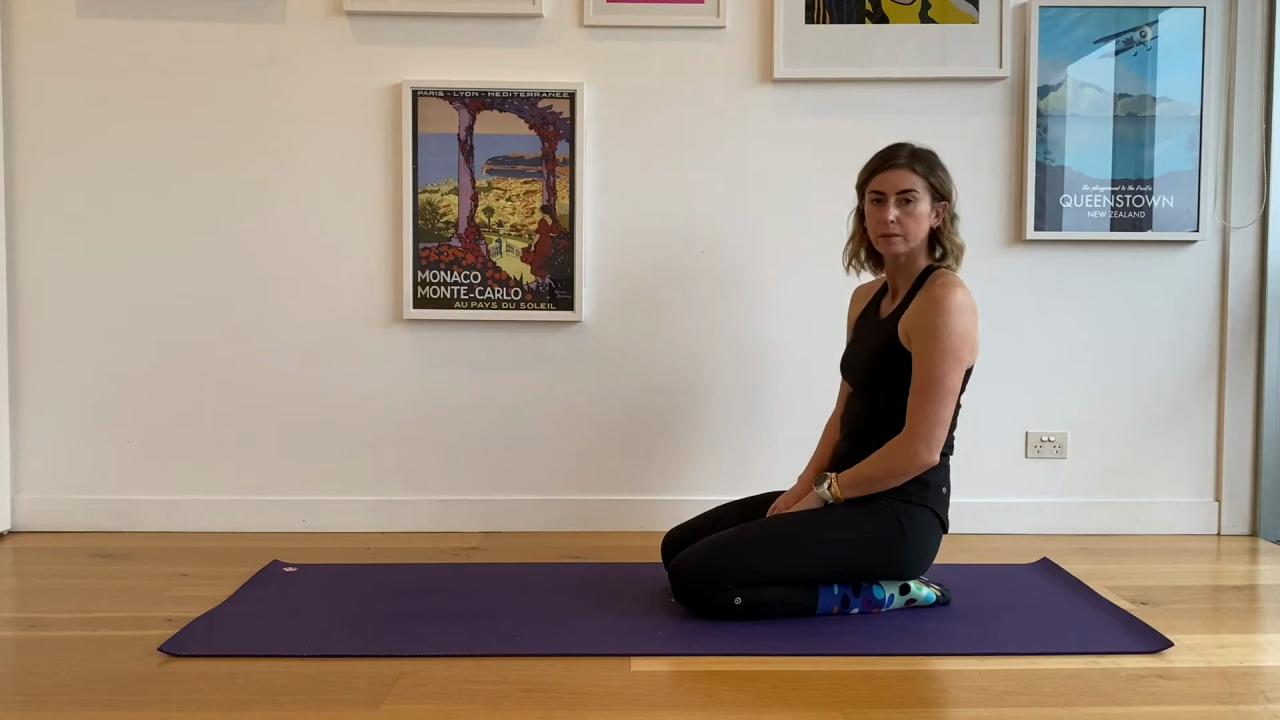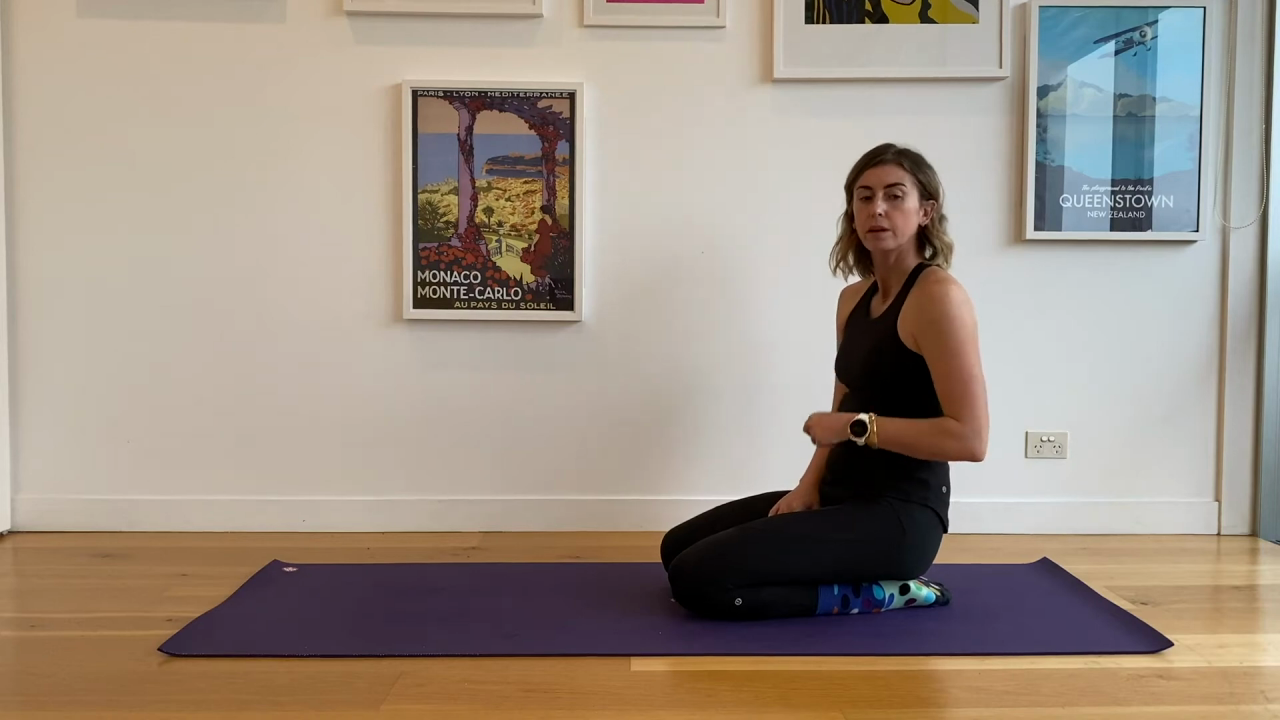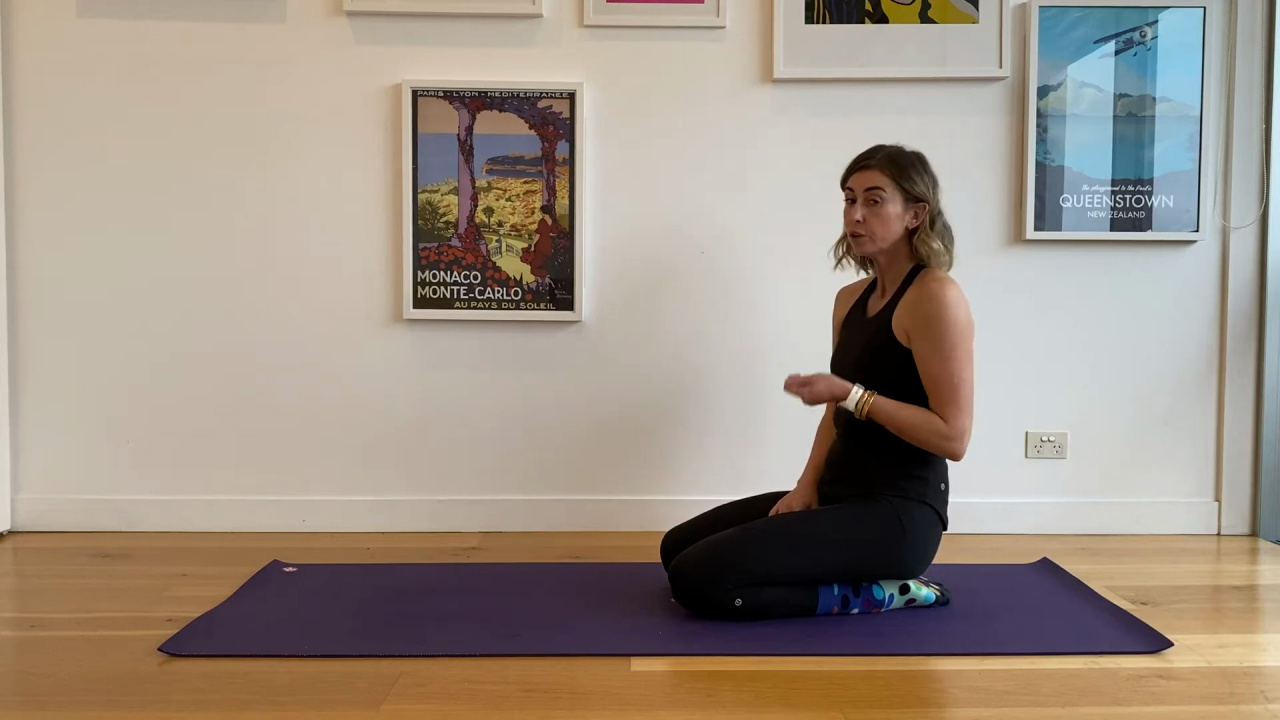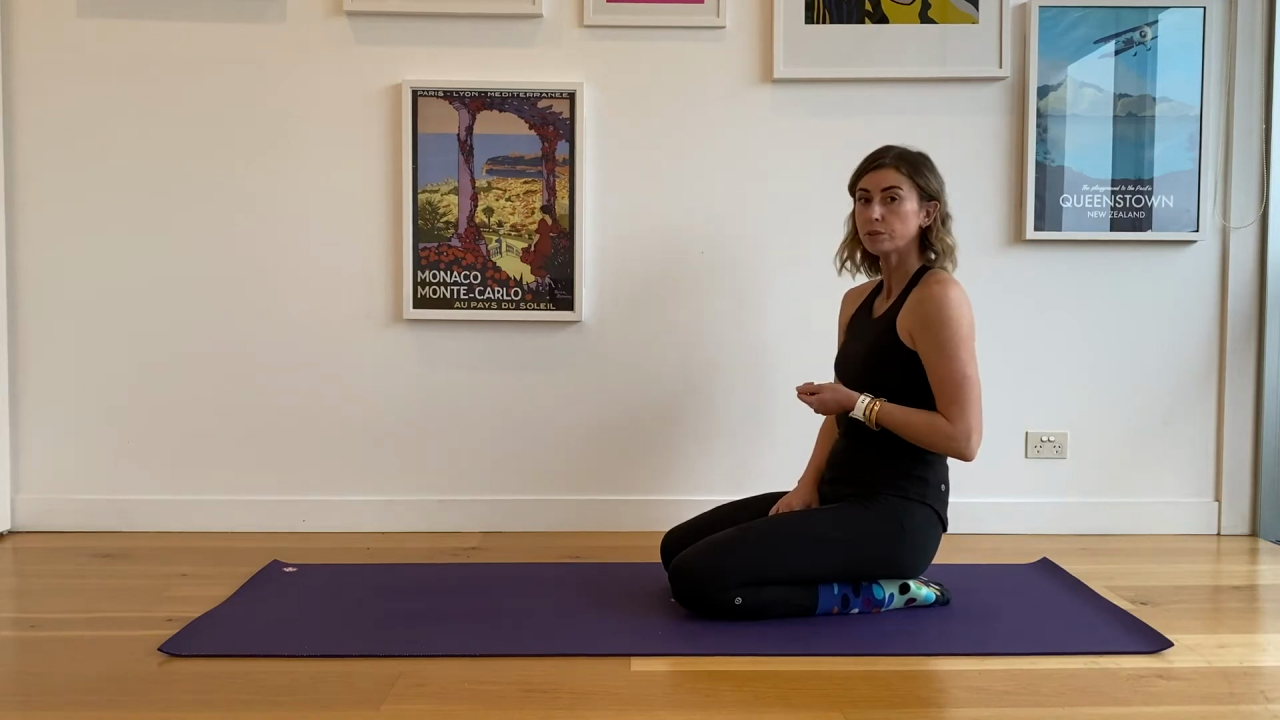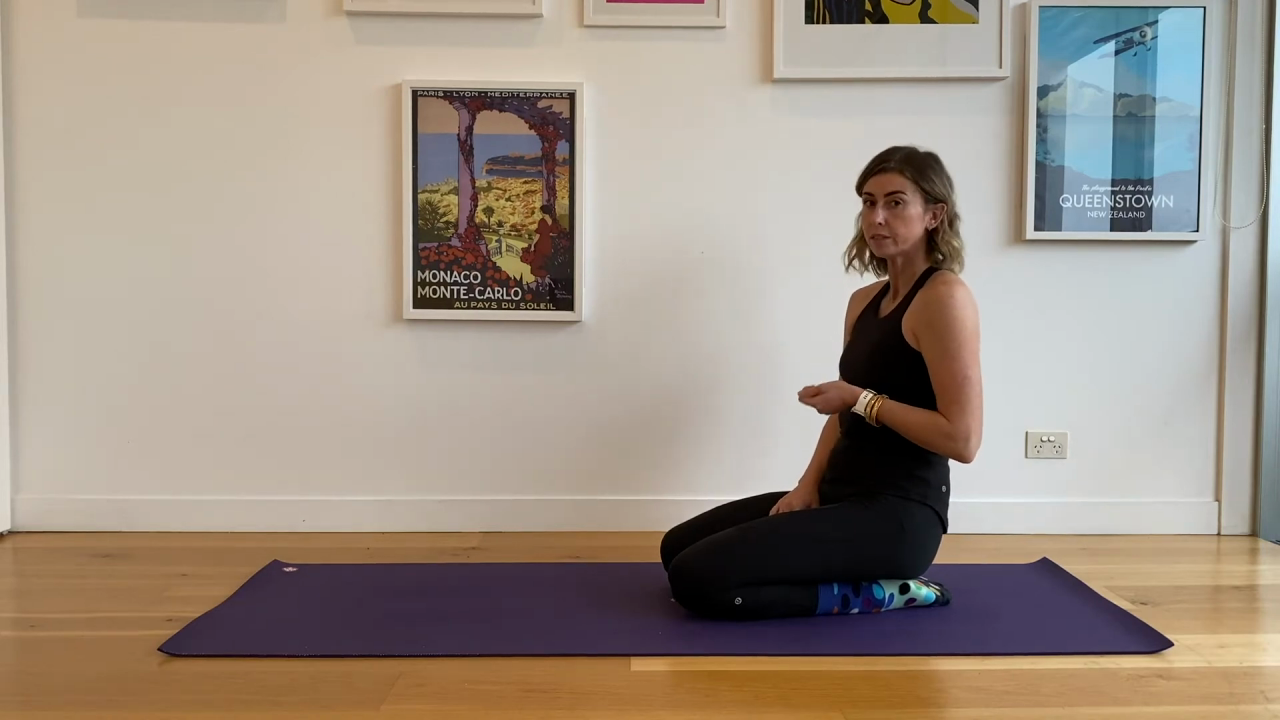
dt=0.4s
person 1, frame 1
left shoulder: (945, 299)
right shoulder: (865, 297)
left elbow: (922, 448)
left wrist: (822, 494)
right wrist: (805, 486)
left hip: (898, 517)
right hip: (853, 496)
left knee: (697, 577)
right knee: (679, 547)
left ankle: (883, 595)
right ankle: (876, 583)
person 1, frame 2
left shoulder: (939, 297)
right shoulder: (853, 298)
left elbow: (969, 438)
left wrist: (858, 426)
right wrist: (808, 485)
left hip: (899, 516)
right hip: (844, 496)
left knee: (698, 579)
right knee: (680, 548)
left ankle: (883, 594)
right ankle: (868, 583)
person 1, frame 3
left shoulder: (936, 296)
right shoulder: (851, 298)
left elbow: (952, 437)
left wrist: (852, 393)
right wrist: (807, 486)
left hip: (898, 515)
right hip: (841, 494)
left knee: (697, 577)
right knee: (677, 548)
left ankle: (882, 595)
right ankle: (874, 583)
person 1, frame 4
left shoulder: (939, 297)
right shoulder: (857, 300)
left elbow: (963, 437)
left wrist: (860, 403)
right wrist: (808, 485)
left hip: (898, 515)
right hip: (843, 494)
left knee: (699, 578)
right knee: (679, 548)
left ankle: (885, 594)
right ankle: (874, 584)
person 1, frame 5
left shoulder: (944, 297)
right shoulder: (864, 300)
left elbow: (962, 438)
left wrist: (863, 399)
right wrist: (808, 484)
left hip: (898, 515)
right hip: (843, 495)
left knee: (696, 578)
right knee: (679, 548)
left ankle: (879, 594)
right ankle: (868, 580)
